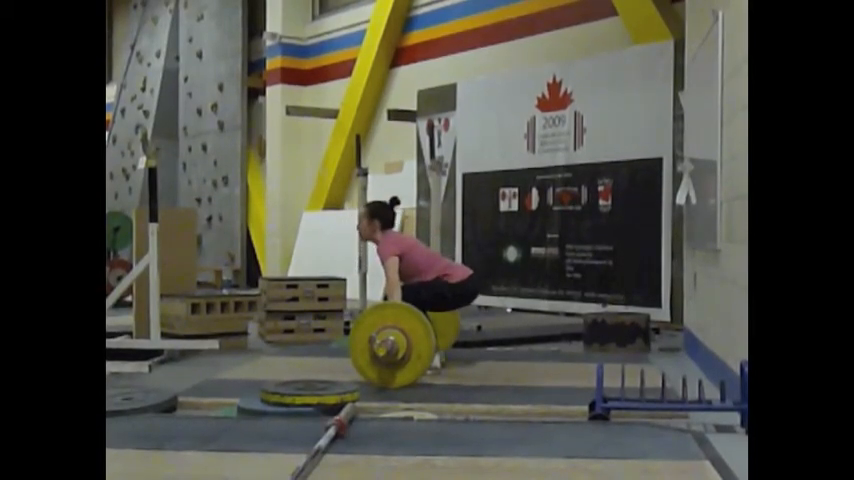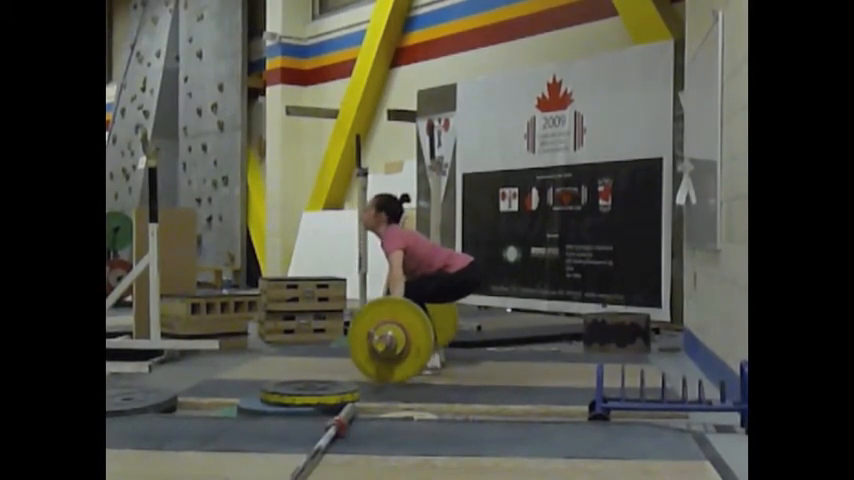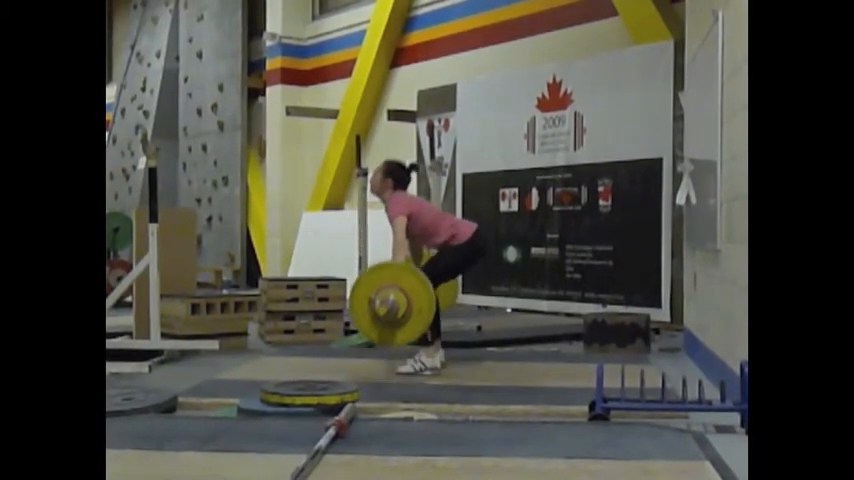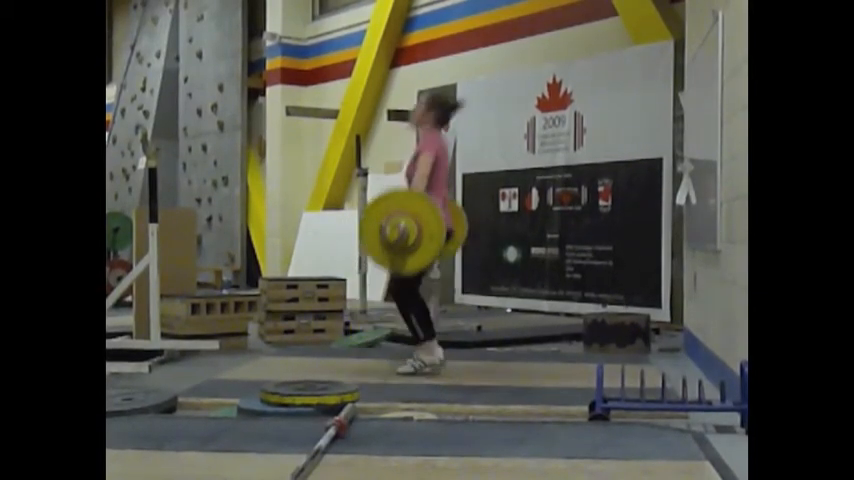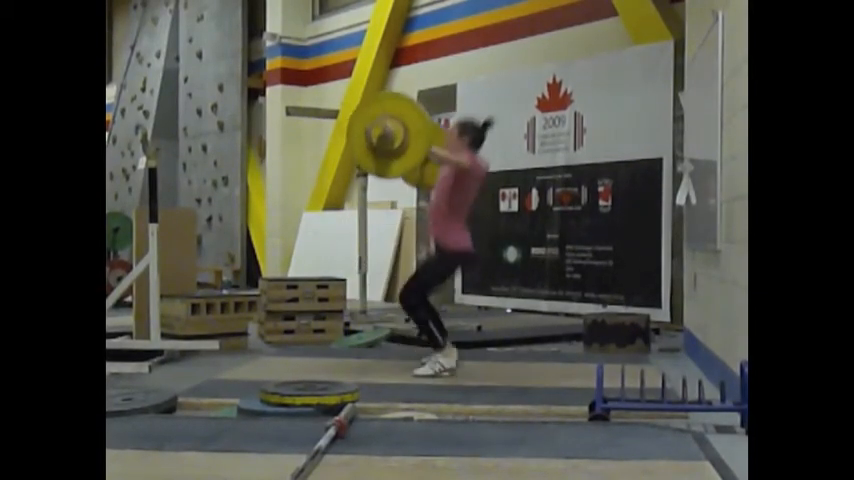
dt=0.3s
person 1, frame 1
left shoulder: (386, 244)
right shoulder: (396, 240)
left elbow: (393, 283)
right elbow: (408, 279)
left hip: (458, 285)
right hip: (461, 281)
person 1, frame 2
left shoulder: (391, 236)
right shoulder: (397, 233)
left elbow: (397, 278)
right elbow: (410, 274)
left hip: (460, 274)
right hip: (463, 270)
left knee: (406, 295)
right knee: (412, 295)
person 1, frame 3
left shoulder: (396, 203)
right shoulder: (403, 200)
left elbow: (400, 244)
right elbow: (415, 241)
left hip: (466, 242)
right hip: (468, 239)
left ankle: (430, 357)
right ankle: (433, 350)
person 1, frame 4
left shoulder: (429, 140)
right shoulder: (433, 140)
left elbow: (420, 178)
left knee: (402, 289)
right knee: (404, 288)
left ankle: (427, 354)
right ankle: (430, 348)
person 1, frame 5
left shoulder: (469, 163)
right shoulder: (469, 165)
left elbow: (450, 158)
left hip: (453, 248)
right hip: (450, 245)
left knee: (410, 296)
right knee: (417, 294)
left ankle: (445, 355)
right ankle: (443, 349)
